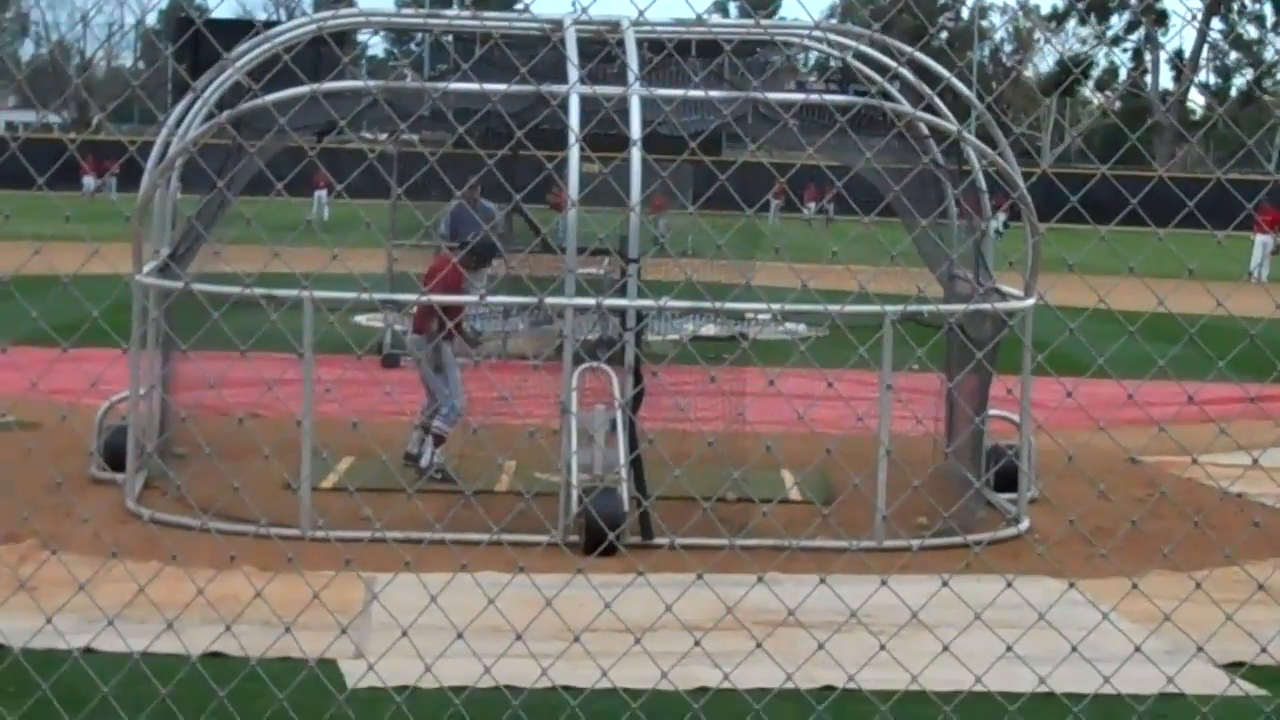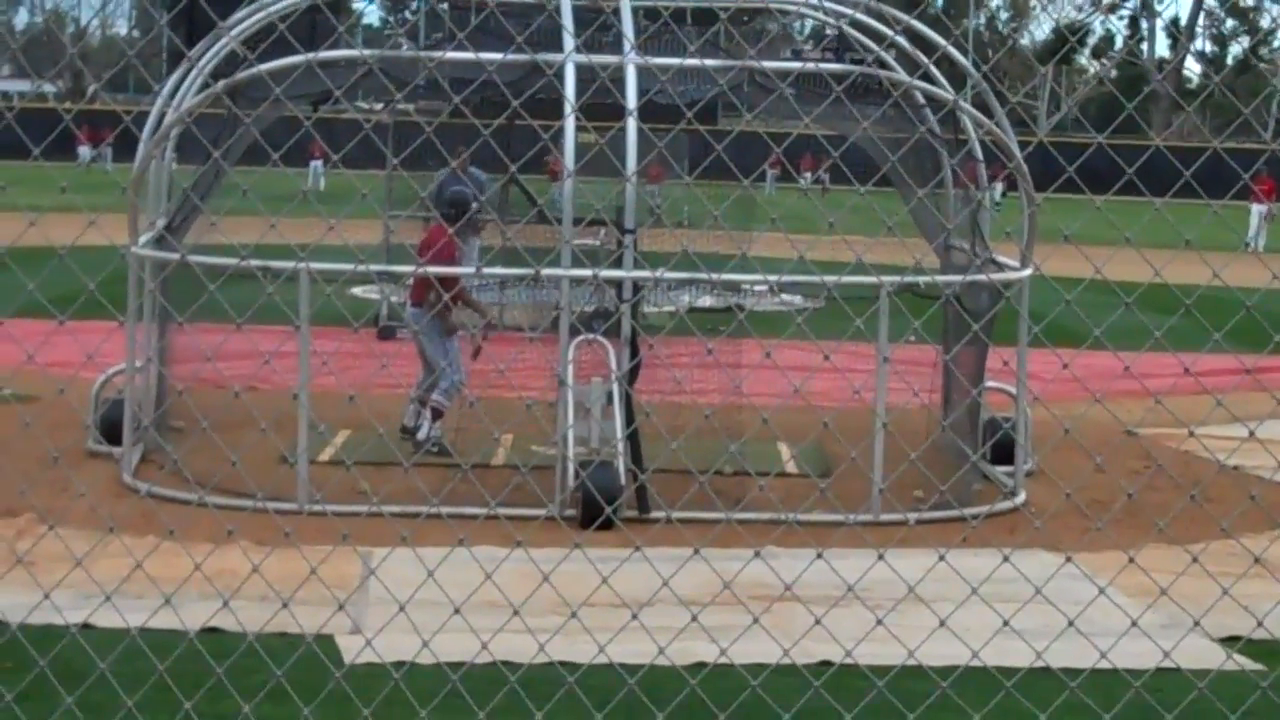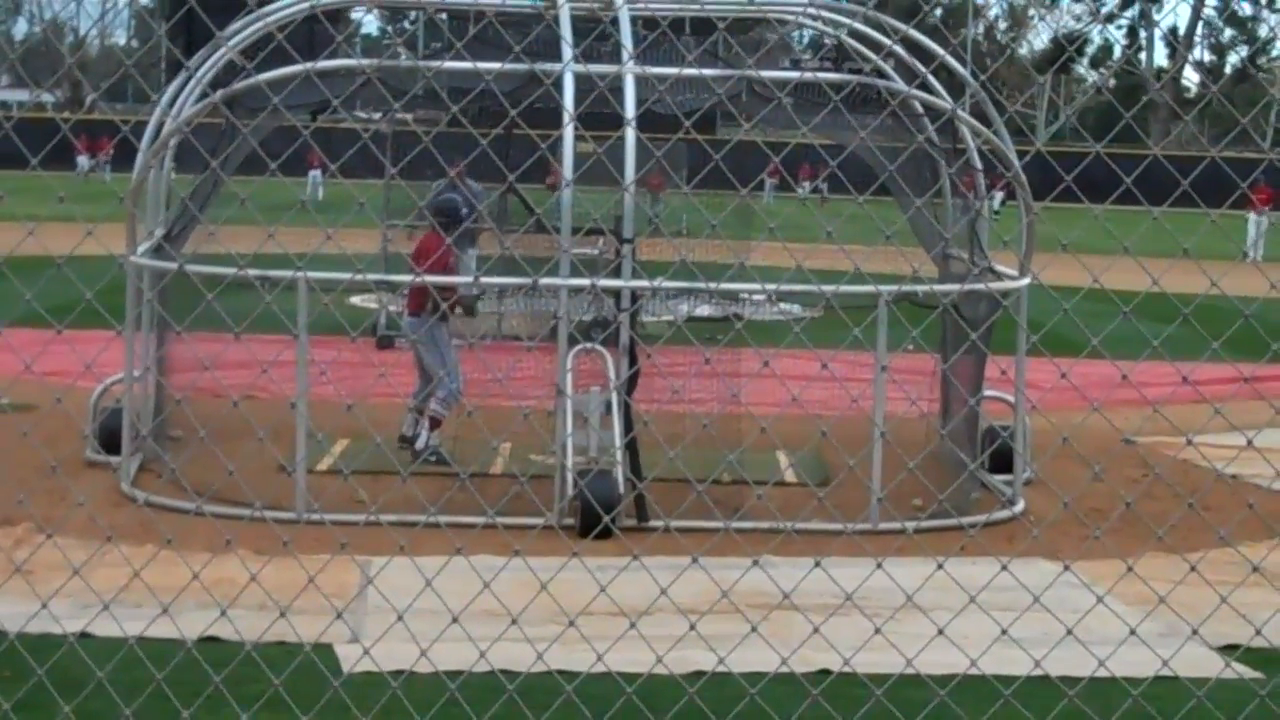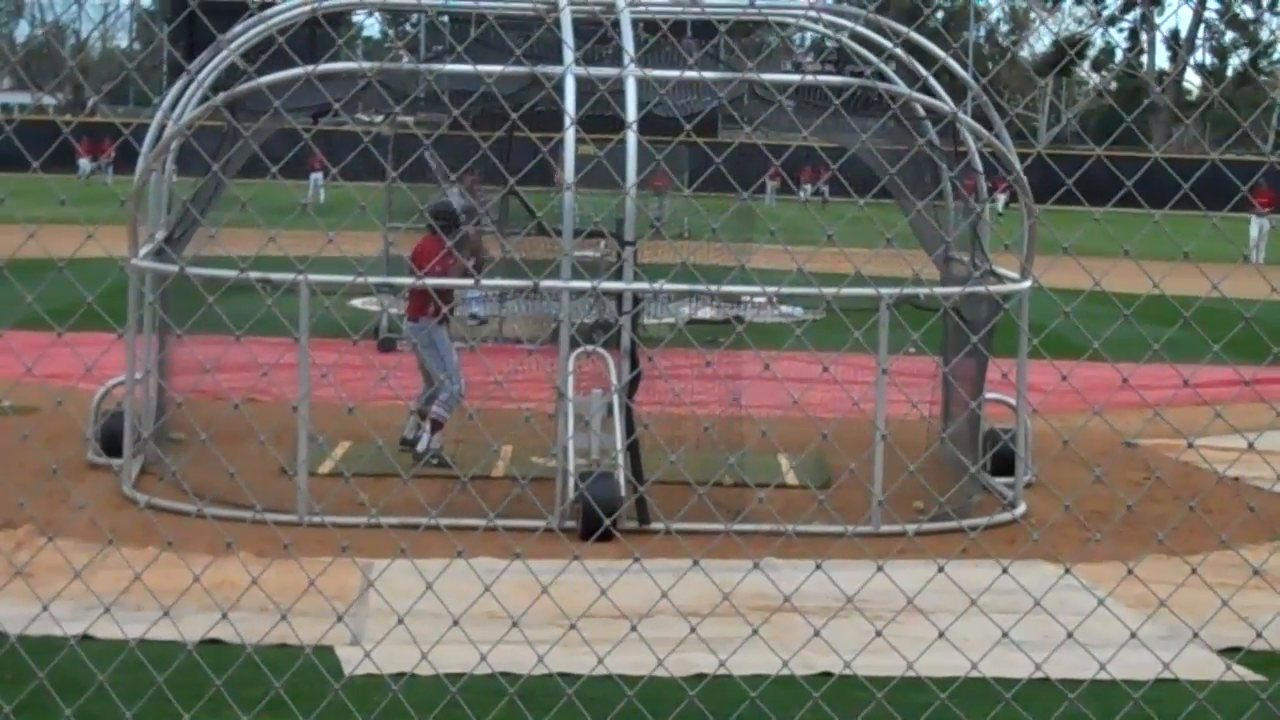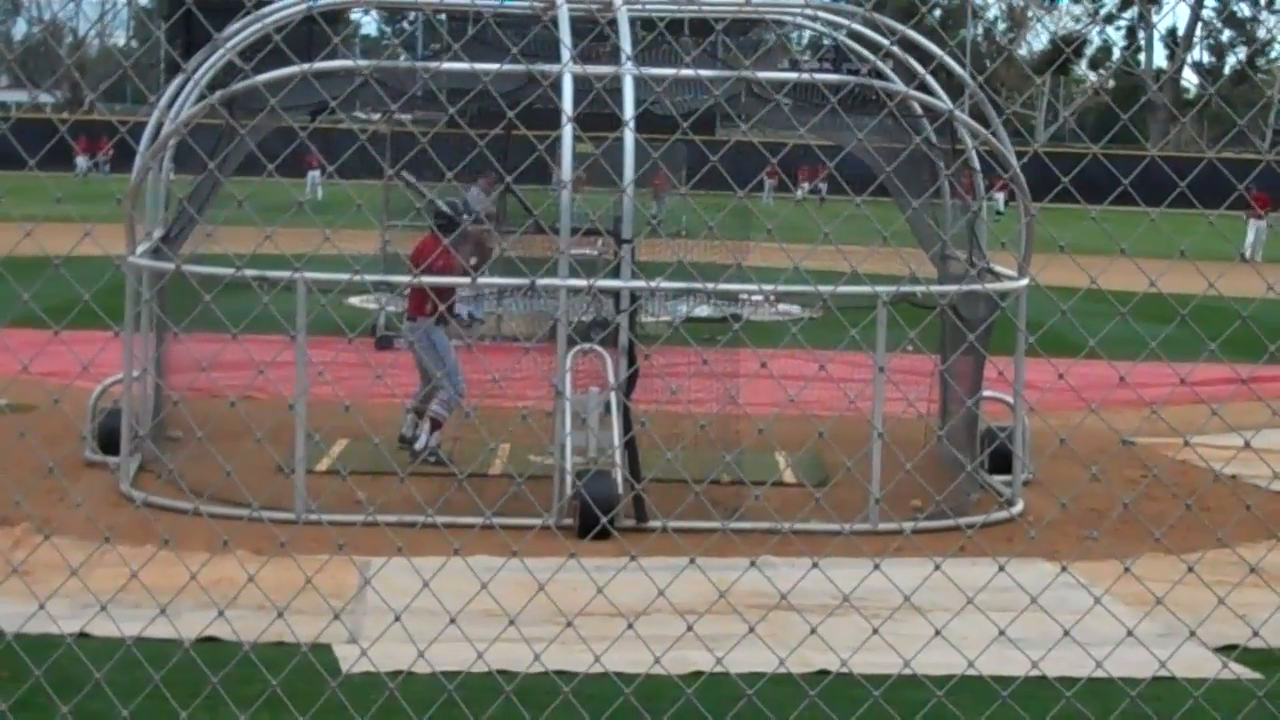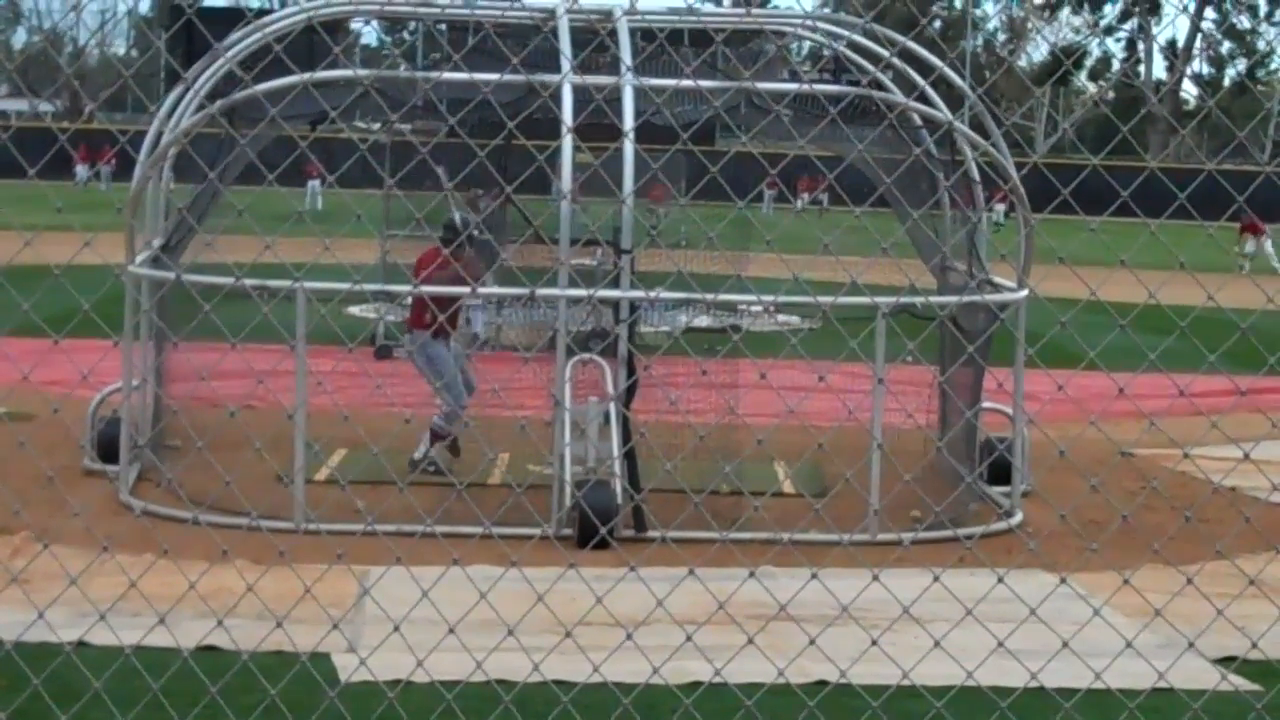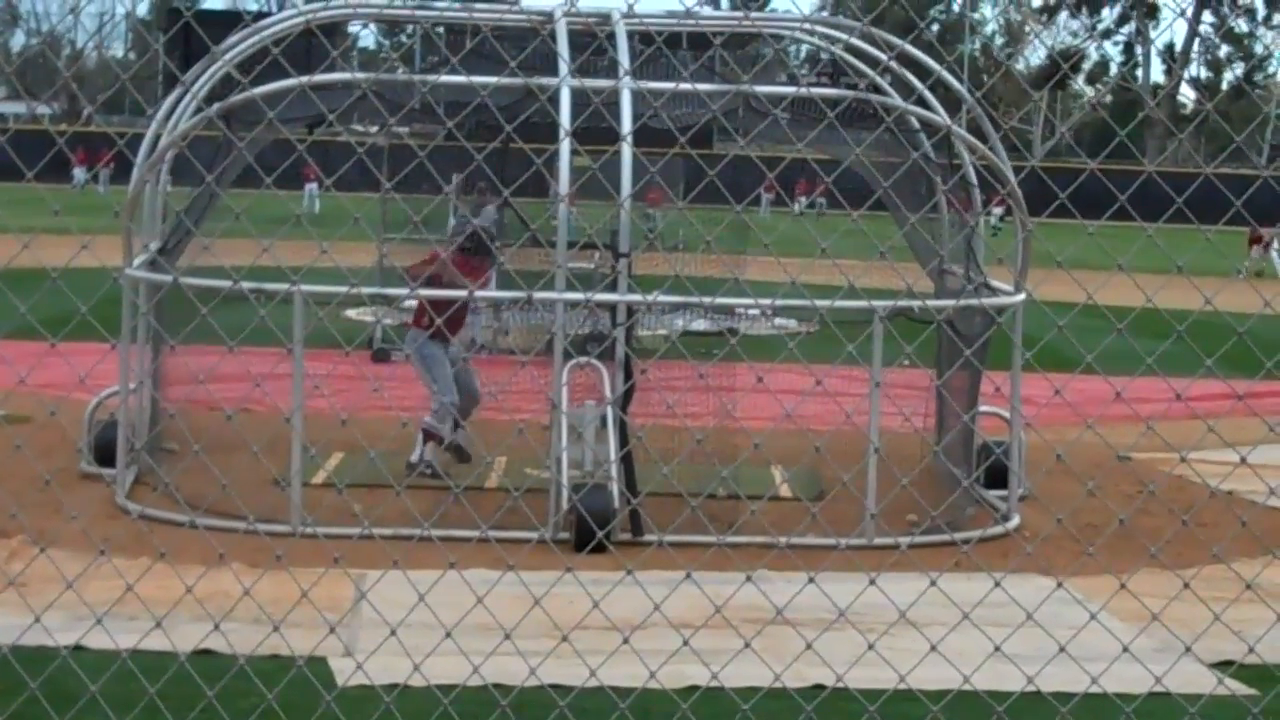
dt=0.4s
person 1, frame 1
left shoulder: (453, 264)
right shoulder: (449, 268)
right elbow: (431, 311)
left wrist: (464, 334)
right wrist: (436, 353)
left hip: (430, 341)
right hip: (429, 342)
left knee: (438, 400)
right knee: (454, 404)
left ankle: (414, 452)
right ankle: (429, 463)
person 1, frame 2
left shoulder: (445, 236)
right shoulder: (441, 239)
left elbow: (452, 283)
right elbow: (430, 284)
left wrist: (479, 309)
right wrist: (445, 319)
left hip: (423, 313)
right hip: (428, 314)
left knee: (434, 372)
right knee: (454, 377)
left ankle: (411, 424)
right ankle: (427, 436)
person 1, frame 3
left shoulder: (441, 244)
right shoulder: (434, 245)
right elbow: (428, 290)
left wrist: (459, 293)
right wrist: (459, 297)
left hip: (424, 321)
right hip: (426, 322)
left knee: (431, 381)
right knee: (451, 385)
left ankle: (409, 433)
right ankle: (424, 445)
person 1, frame 4
left shoulder: (440, 247)
right shoulder: (430, 248)
left elbow: (464, 277)
right elbow: (444, 282)
left wrist: (476, 257)
right wrist: (463, 252)
left hip: (428, 323)
right hip: (427, 325)
left knee: (436, 384)
right knee: (454, 388)
left ankle: (412, 435)
right ankle: (426, 448)
person 1, frame 5
left shoulder: (443, 246)
right shoulder: (430, 247)
left elbow: (470, 273)
right elbow: (452, 275)
left wrist: (482, 250)
right wrist: (469, 245)
left hip: (427, 324)
right hip: (426, 326)
left knee: (432, 384)
right knee: (455, 388)
left ankle: (409, 434)
right ankle: (424, 446)
person 1, frame 6
left shoulder: (461, 259)
right shoulder: (431, 257)
left elbow: (479, 282)
right elbow: (426, 286)
left wrist: (470, 263)
right wrist: (457, 268)
left hip: (445, 336)
right hip: (425, 339)
left knee: (467, 388)
right knee: (456, 401)
left ankle: (448, 430)
right ankle: (422, 457)
person 1, frame 7
left shoulder: (482, 268)
right shoulder: (442, 259)
left elbow: (471, 287)
right elbow: (410, 276)
left wrist: (450, 274)
right wrist: (440, 267)
left hip: (447, 341)
right hip: (425, 340)
left knee: (471, 395)
right knee: (447, 401)
left ankle: (454, 439)
right ankle: (418, 459)
